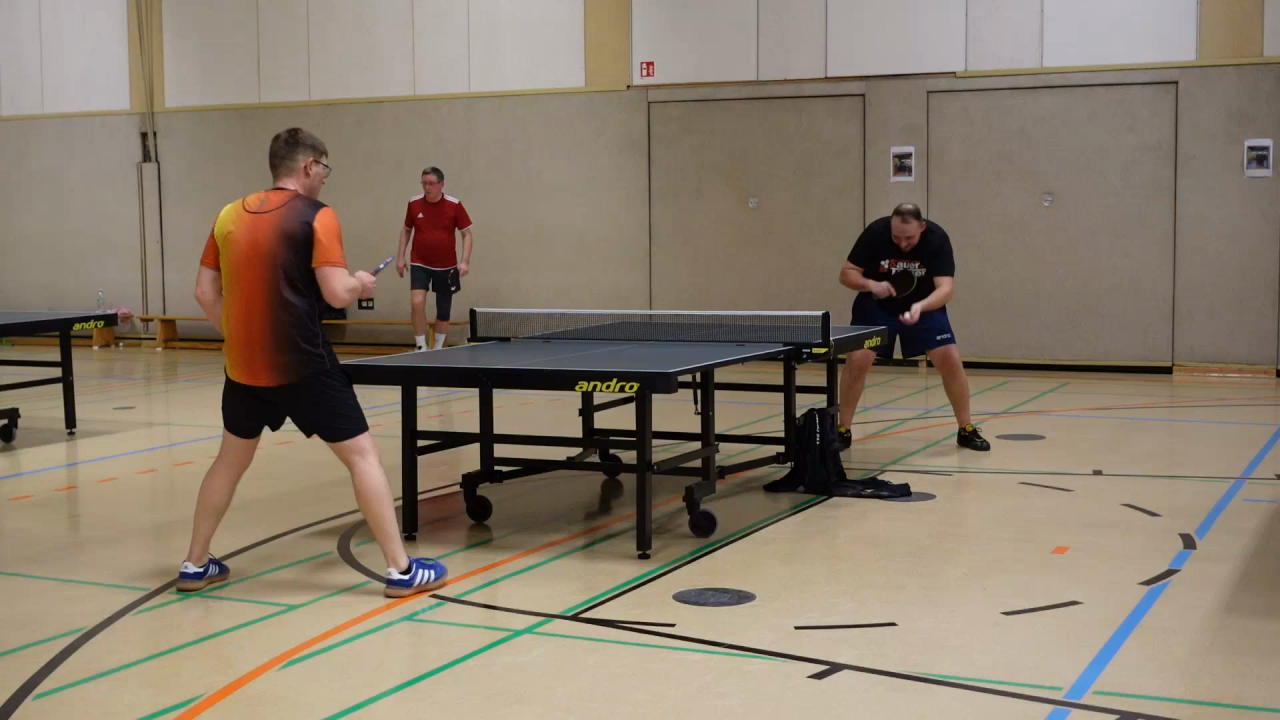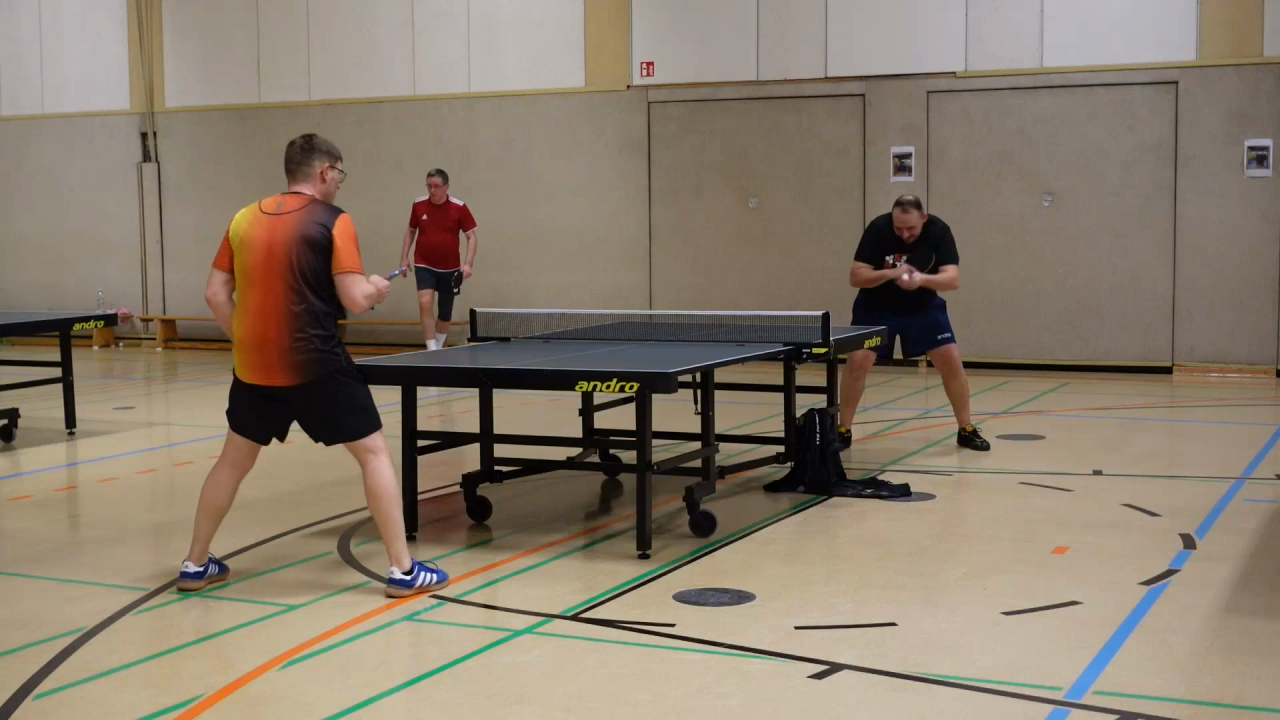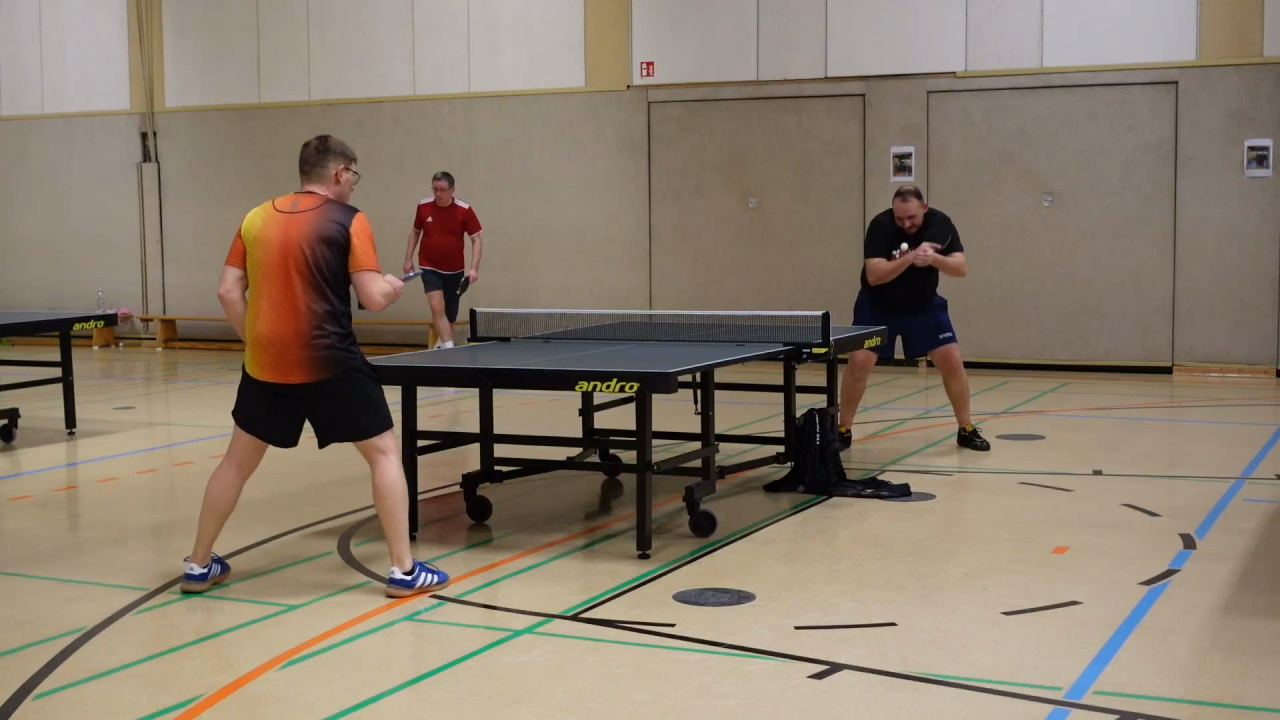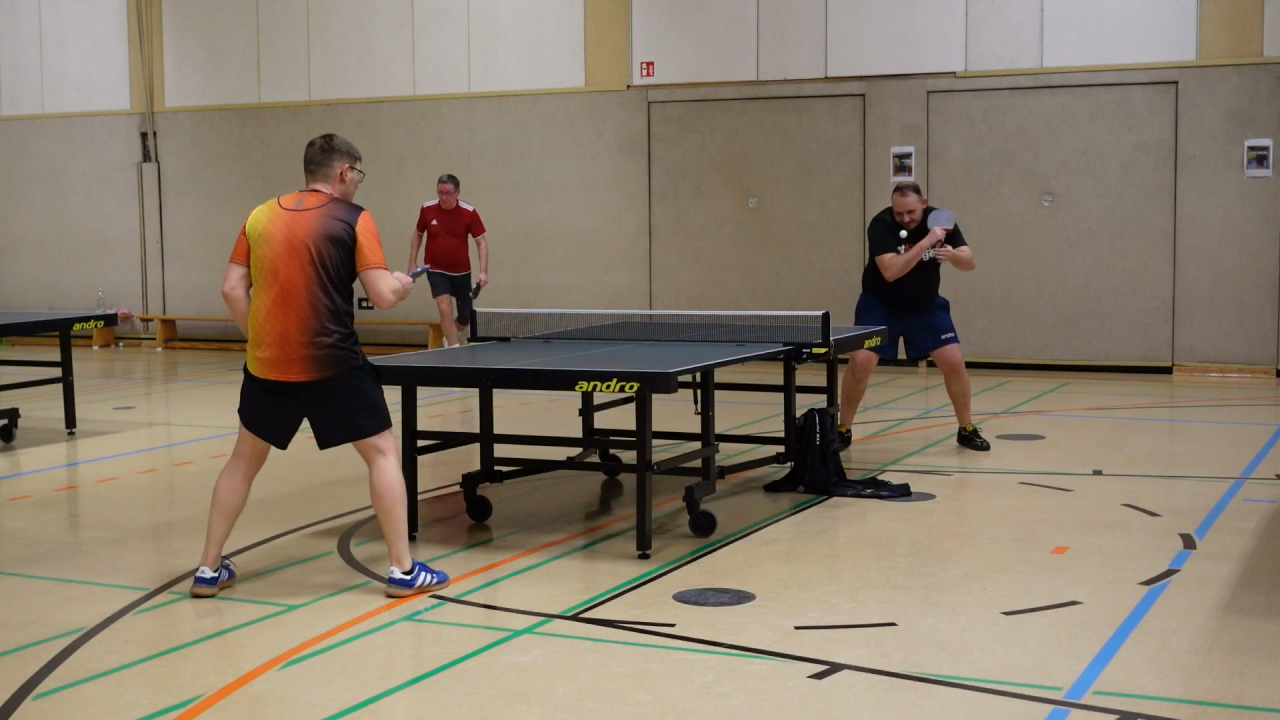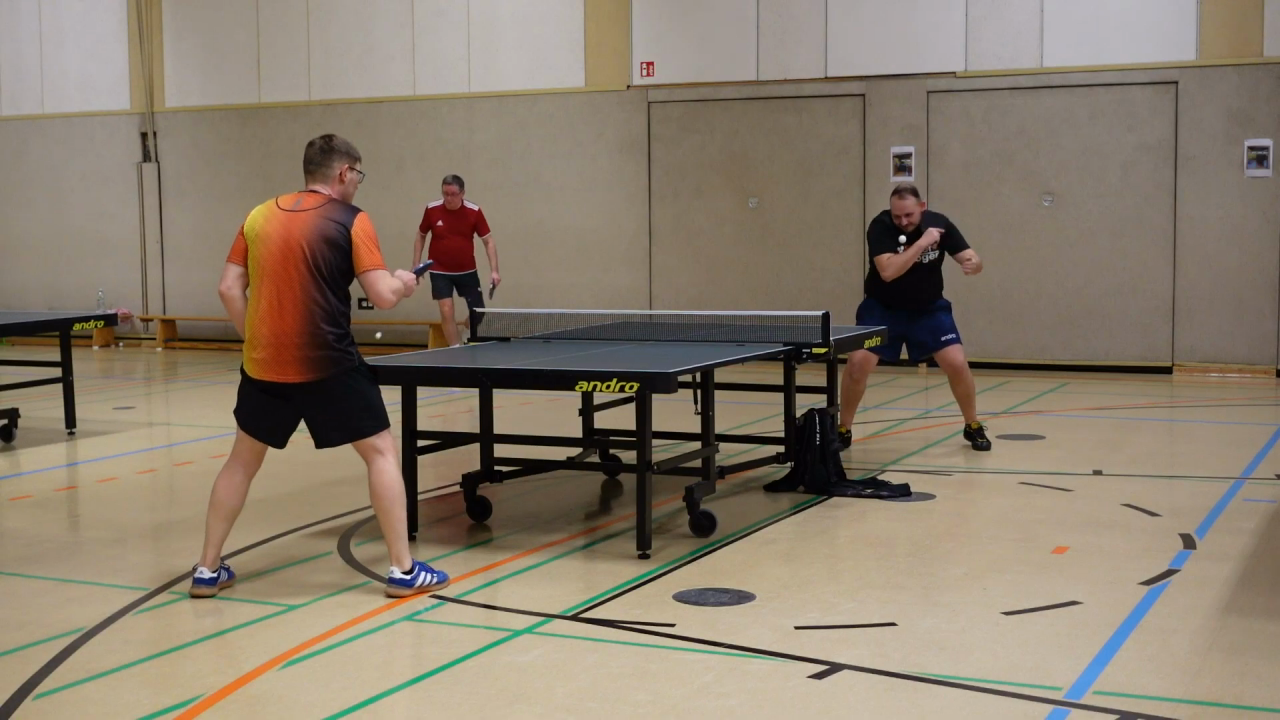
dt=0.1s
person 1, frame 1
left shoulder: (229, 215)
right shoulder: (317, 216)
left elbow: (205, 292)
right elbow: (336, 293)
right wrist: (362, 282)
left hip: (244, 366)
right hip: (302, 364)
left knee: (231, 460)
right knee: (361, 454)
left ankle: (195, 564)
right ankle: (401, 569)
person 1, frame 2
left shoulder: (244, 218)
right shoulder: (333, 221)
left elbow: (216, 294)
right elbow: (355, 301)
right wrist: (376, 287)
left hip: (254, 367)
right hip: (317, 365)
left knee: (233, 460)
right knee: (374, 453)
left ankle: (195, 563)
right ankle: (403, 569)
person 1, frame 3
left shoulder: (256, 218)
right shoulder: (348, 221)
left elbow: (229, 291)
right elbow: (374, 298)
right wrist: (392, 285)
left hip: (265, 366)
right hip: (329, 364)
left knee: (238, 460)
right knee: (385, 452)
left ankle: (199, 565)
right ankle: (404, 570)
person 1, frame 4
left shoulder: (261, 216)
right shoulder: (353, 219)
left elbow: (233, 289)
right elbow: (384, 295)
right wrist: (402, 283)
left hip: (266, 364)
right hip: (330, 362)
left knee: (244, 460)
right knee: (383, 452)
left ankle: (209, 569)
right ankle: (404, 570)
person 1, frame 5
left shoulder: (259, 216)
right shoulder: (351, 221)
left elbow: (229, 289)
right elbow: (384, 296)
right wrist: (403, 281)
left hip: (263, 365)
right hip: (327, 363)
left knee: (242, 461)
right knee: (381, 452)
left ankle: (207, 569)
right ankle: (403, 569)
person 2, frame 1
left shoulder: (937, 239)
right shoulder: (875, 234)
left elbow: (945, 288)
right elbow: (847, 274)
left wrist: (920, 307)
right wrist: (869, 284)
left hip: (922, 308)
right hip: (877, 305)
left knee: (951, 361)
right knee: (857, 359)
left ankle: (967, 430)
right ankle: (842, 431)
person 2, frame 2
left shoulder: (939, 231)
right shoulder: (878, 229)
left elbow: (952, 279)
right elbow: (857, 276)
left wrist: (922, 280)
right wrist: (888, 274)
left hip: (923, 305)
right hip: (877, 303)
left knee: (951, 360)
right knee: (858, 359)
left ankle: (966, 430)
right ankle: (842, 430)
person 2, frame 3
left shoulder: (939, 223)
right shoulder: (880, 226)
left elbow: (960, 268)
right elbow: (874, 277)
left wrist: (935, 259)
right wrist: (911, 257)
left hip: (924, 305)
right hip: (878, 304)
left knee: (952, 361)
right knee: (860, 360)
left ankle: (966, 430)
right ankle: (843, 430)
person 2, frame 4
right shoulder: (881, 224)
left elbow: (969, 263)
right elbow: (891, 272)
left wrist: (951, 254)
right wrist: (925, 243)
left hip: (926, 306)
right hip: (880, 305)
left knee: (954, 362)
right knee: (861, 361)
left ankle: (967, 430)
right ankle: (843, 430)
person 2, frame 5
left shoulder: (940, 224)
right shoulder: (881, 226)
left elbow: (971, 260)
right elbow: (887, 272)
left wrist: (974, 265)
right wrist: (922, 243)
left hip: (929, 309)
right hip: (882, 309)
left knee: (956, 363)
right knee: (858, 362)
left ankle: (974, 426)
right ankle: (843, 430)
person 3, frame 1
left shoulder: (455, 205)
right shoulder: (414, 204)
left elbow: (467, 234)
right elbow: (406, 230)
left wrist: (465, 261)
right wrist: (401, 257)
left hip: (446, 266)
right hip: (420, 264)
left knee: (444, 310)
right knee: (417, 304)
left ankle: (437, 349)
right ankle: (420, 346)
person 3, frame 2
left shoulder: (459, 207)
right shoulder: (418, 205)
left elbow: (471, 237)
right elbow: (411, 231)
left wrist: (468, 263)
right wrist: (404, 257)
left hip: (450, 268)
right hip: (424, 265)
left knee: (445, 311)
right knee: (425, 304)
left ankle: (438, 350)
right ankle: (431, 348)
person 3, frame 3
left shoulder: (465, 210)
right shoulder: (423, 206)
left elbow: (476, 240)
right elbow: (415, 232)
left wrist: (474, 268)
right wrist: (408, 258)
left hip: (455, 270)
right hip: (430, 267)
left knee: (451, 313)
right knee: (437, 306)
left ankle: (440, 345)
person 3, frame 4
left shoulder: (469, 212)
right shoulder: (427, 209)
left elbow: (481, 242)
right elbow: (418, 235)
left wrist: (483, 271)
right wrist: (412, 262)
left hip: (462, 272)
right hip: (436, 270)
left knee: (465, 316)
right knee: (445, 310)
left ankle: (449, 343)
person 3, frame 5
left shoulder: (474, 212)
right shoulder: (432, 209)
left elbow: (488, 241)
right elbow: (421, 235)
left wrist: (494, 270)
right wrist: (416, 263)
left hip: (468, 271)
right hip: (440, 270)
left knee: (478, 312)
right knee: (447, 312)
